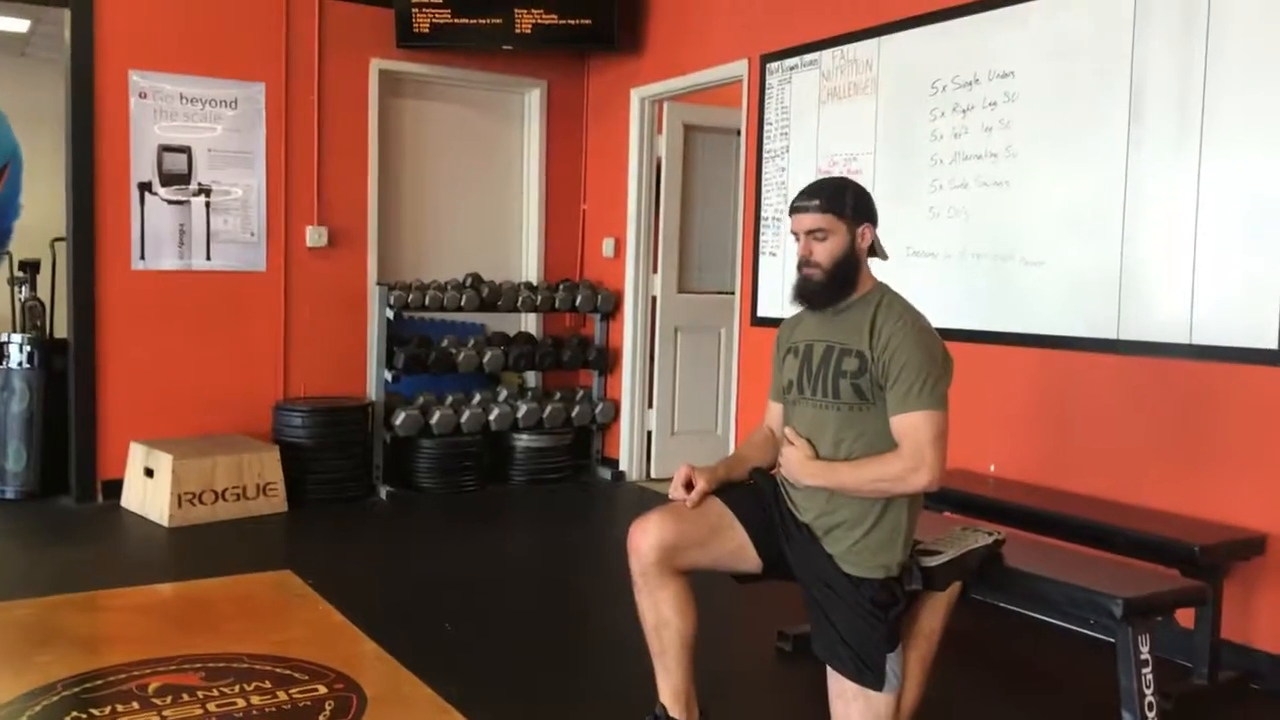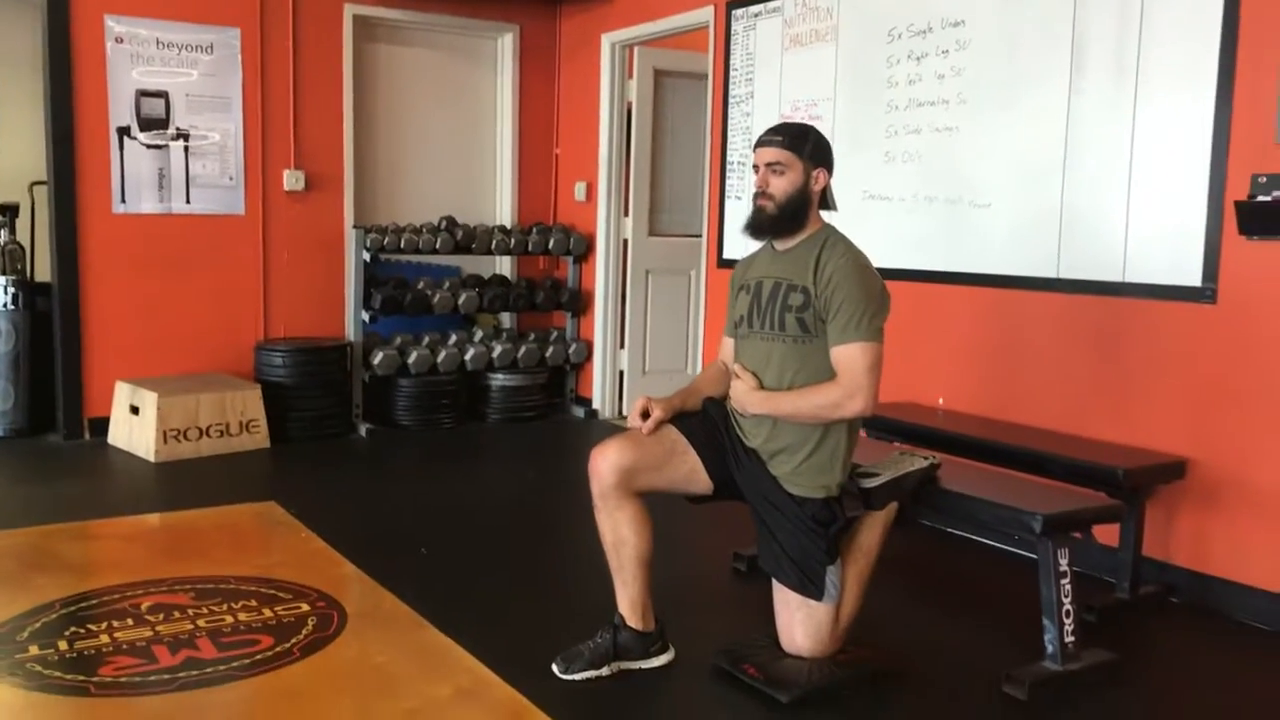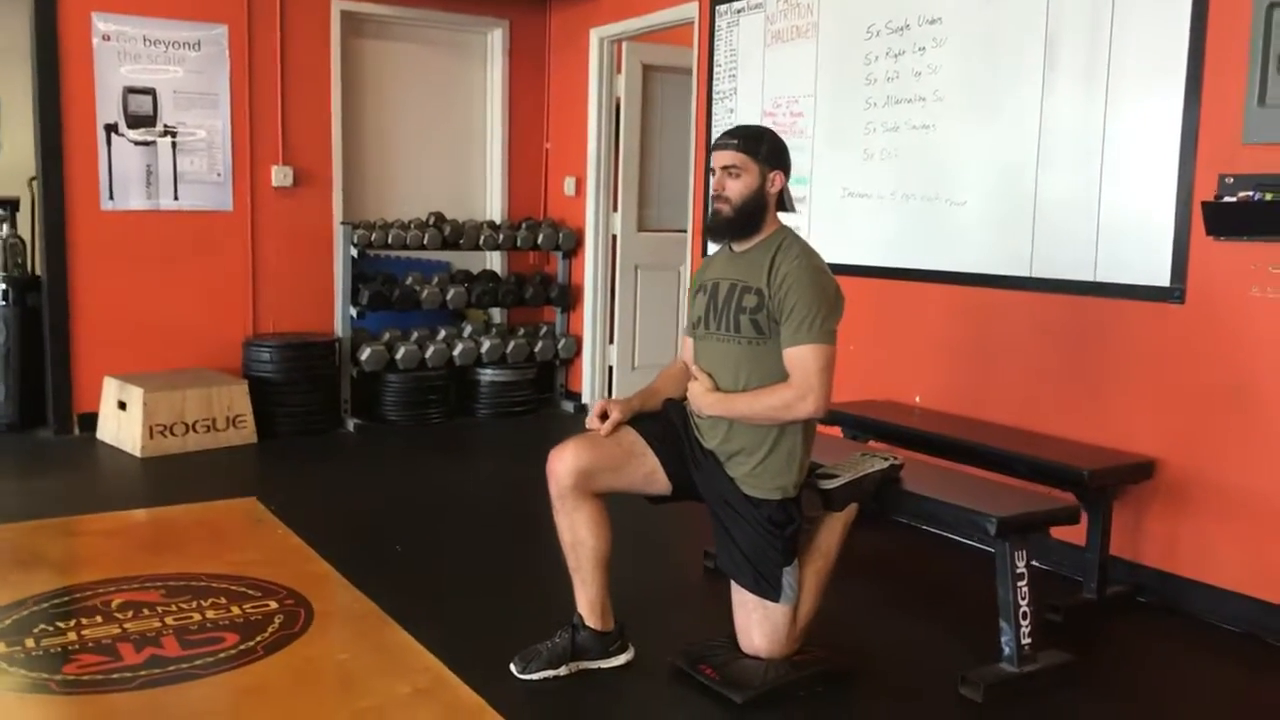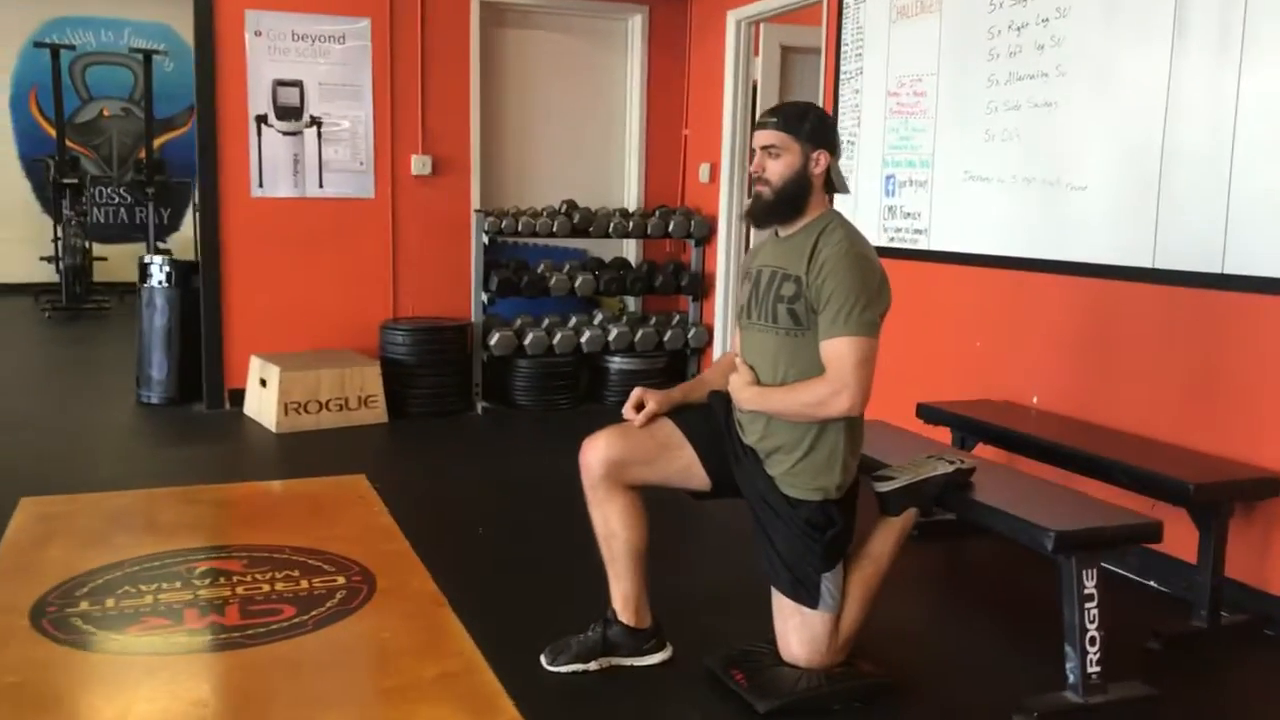
dt=1s
person 1, frame 1
left shoulder: (901, 332)
right shoulder: (795, 331)
left elbow: (921, 468)
left wrist: (811, 470)
right wrist: (719, 471)
left hip: (855, 545)
right hip: (784, 507)
right knee: (650, 541)
left ankle: (935, 587)
person 1, frame 2
left shoulder: (842, 269)
right shoulder: (749, 268)
left elbow: (856, 396)
left wrist: (756, 400)
right wrist: (673, 402)
left hip: (799, 464)
right hip: (734, 434)
left knee: (808, 647)
right knee: (609, 464)
left ankle: (873, 512)
right ankle: (638, 634)
person 1, frame 3
left shoulder: (796, 270)
right shoulder: (711, 266)
left elbow: (808, 399)
left wrist: (711, 401)
right wrist: (632, 403)
left hip: (755, 466)
right hip: (694, 434)
left knee: (766, 648)
right knee: (566, 466)
left ankle: (835, 509)
right ankle: (597, 634)
person 1, frame 4
left shoulder: (840, 255)
right shoulder: (764, 249)
left elbow: (845, 395)
left wrist: (749, 394)
right wrist: (672, 395)
left hip: (800, 465)
right hip: (741, 429)
left knee: (809, 655)
right knee: (601, 457)
left ankle: (896, 509)
right ankle: (633, 630)
